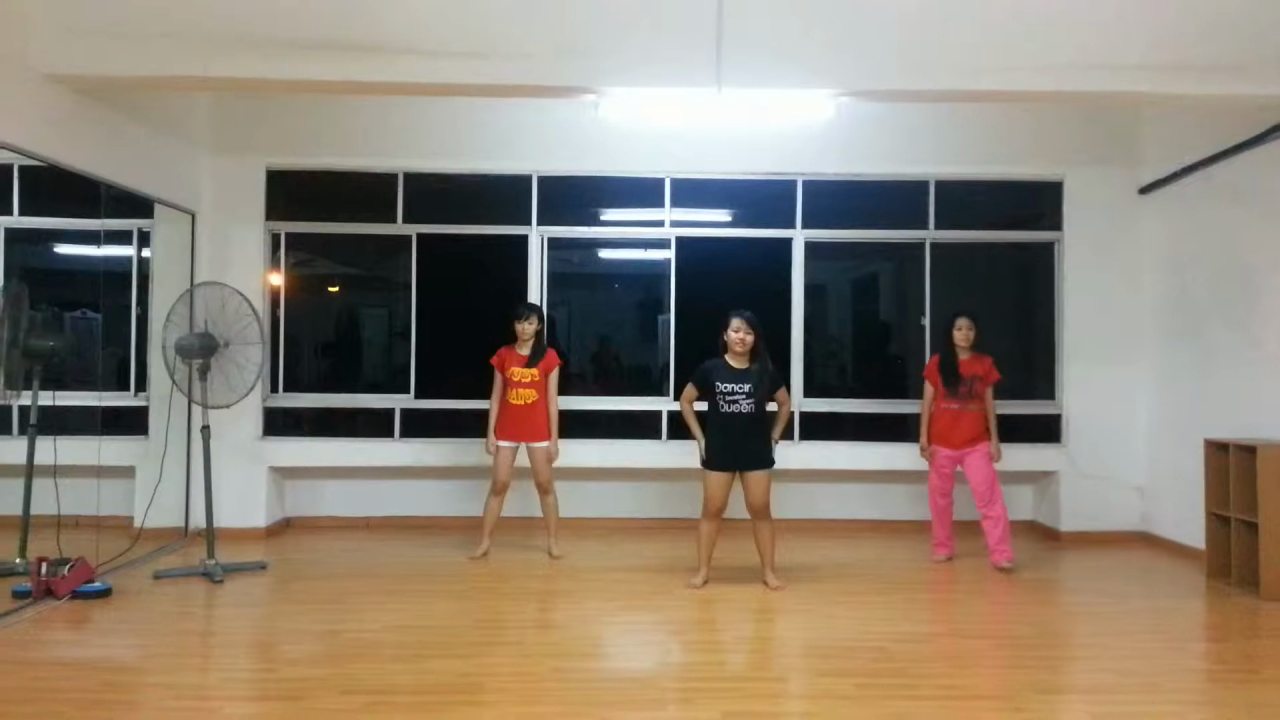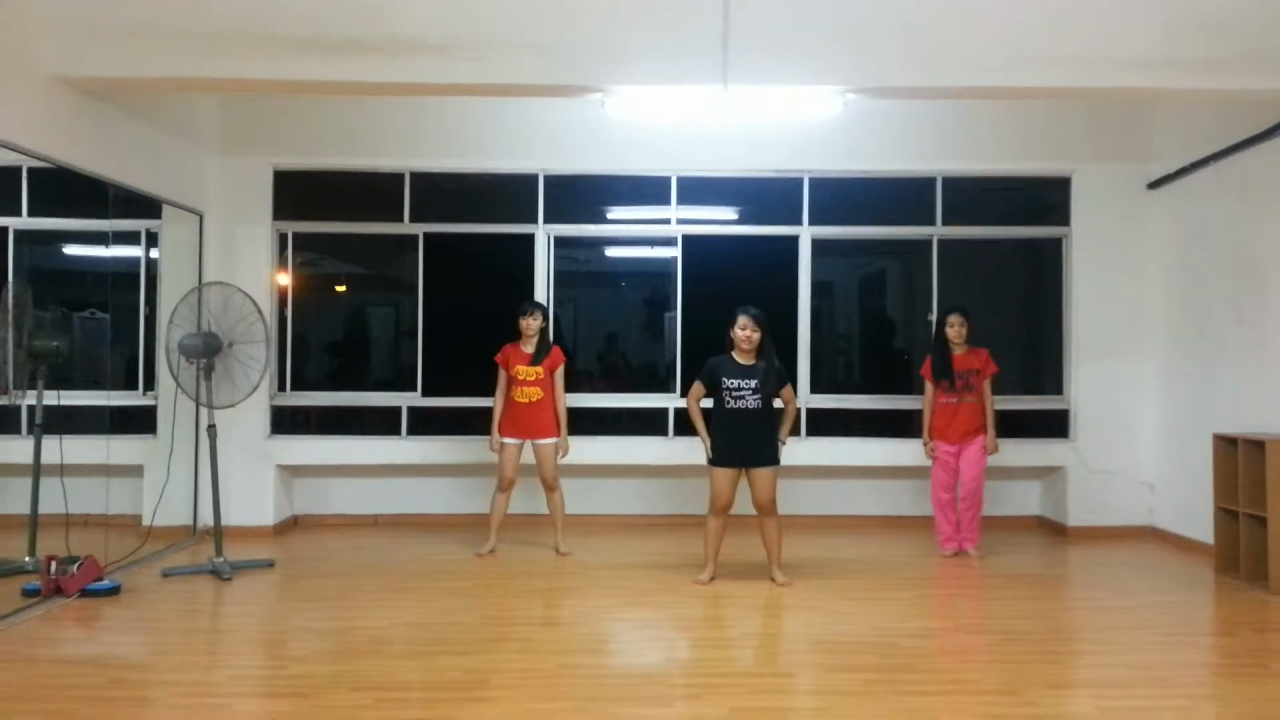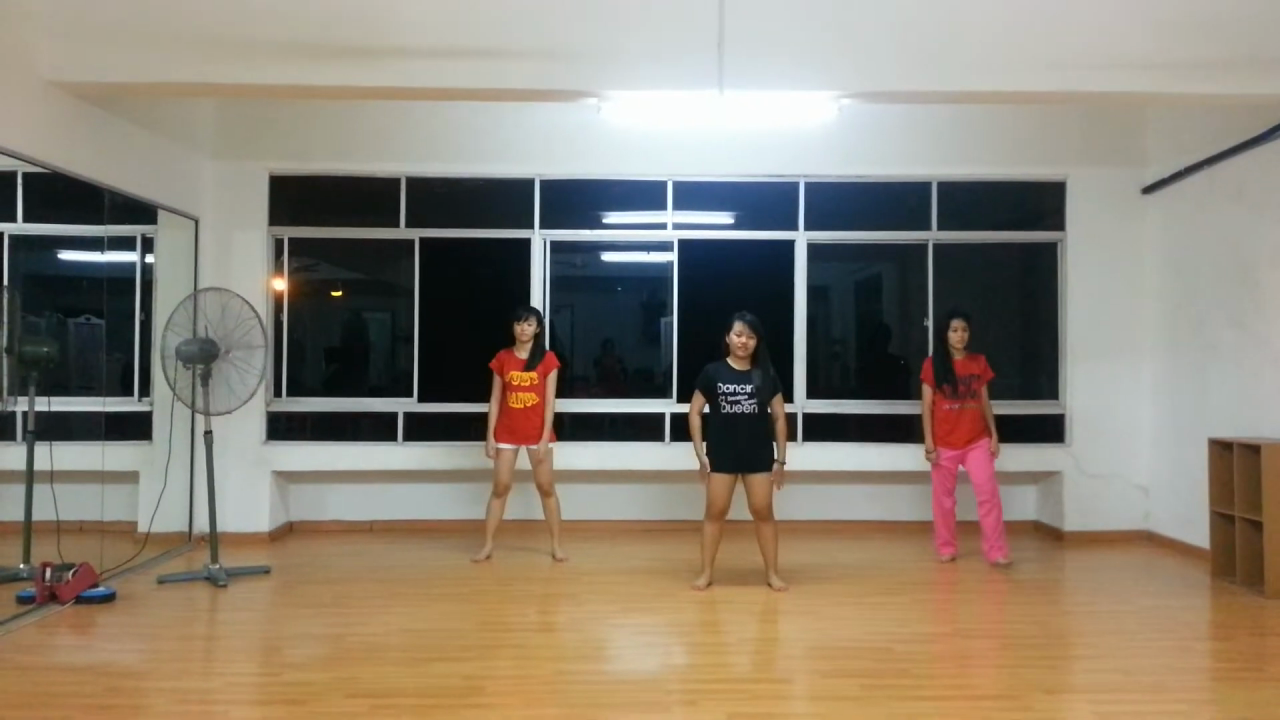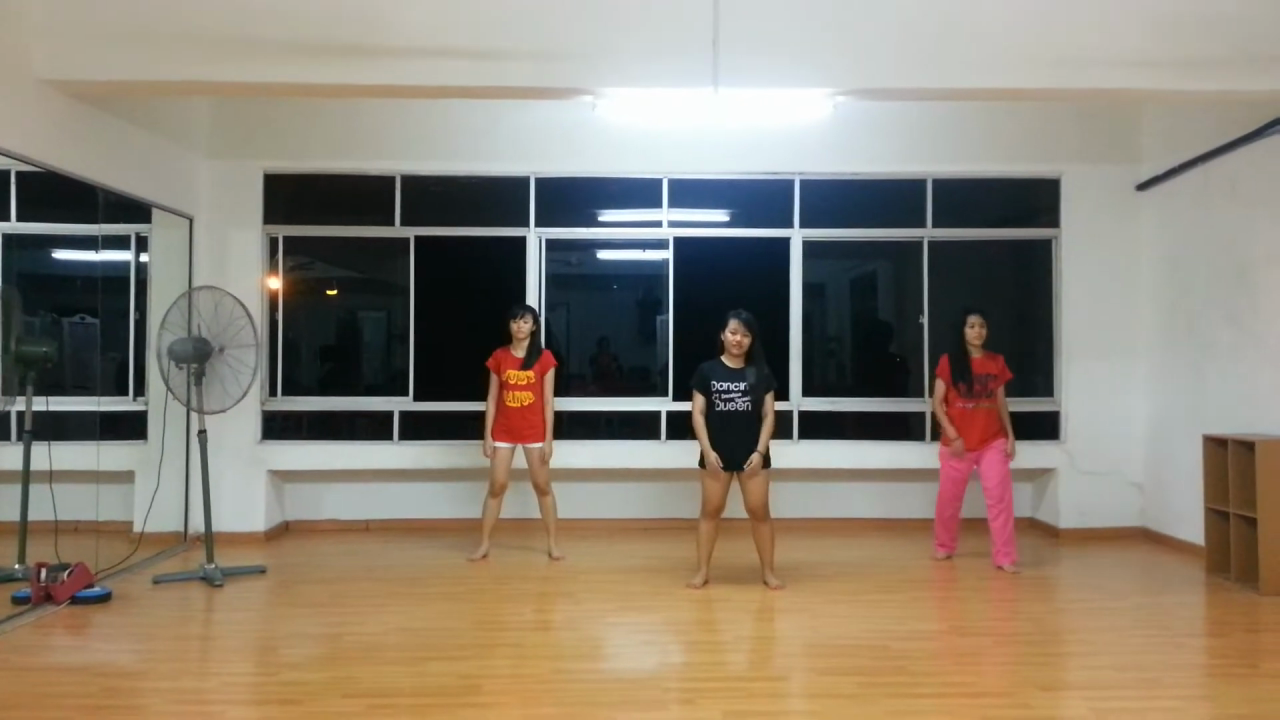
dt=0.4s
person 1, frame 1
left shoulder: (765, 371)
right shoulder: (710, 369)
left elbow: (785, 404)
right elbow: (685, 401)
left wrist: (773, 437)
right wrist: (700, 438)
left hip: (756, 452)
right hip: (718, 451)
left knee: (760, 510)
right knee: (712, 510)
left ankle: (768, 571)
right ankle: (702, 570)
person 1, frame 2
left shoulder: (771, 368)
right shoulder: (716, 366)
left elbow: (790, 403)
right elbow: (692, 399)
left wrist: (780, 439)
right wrist: (705, 438)
left hip: (762, 449)
right hip: (725, 448)
left knee: (767, 507)
right knee: (719, 506)
left ankle: (775, 568)
right ankle: (709, 567)
person 1, frame 3
left shoulder: (766, 375)
right shoulder: (712, 372)
left elbow: (779, 417)
right elbow: (695, 413)
left wrist: (780, 459)
right wrist: (700, 454)
left hip: (759, 455)
right hip: (721, 455)
left knee: (763, 512)
right knee: (715, 512)
left ankle: (772, 573)
right ankle: (706, 572)
person 1, frame 4
left shoulder: (761, 372)
right shoulder: (707, 371)
left elbow: (768, 415)
right elbow: (698, 413)
left wrist: (760, 452)
right wrist: (707, 450)
left hip: (751, 453)
right hip: (717, 453)
left knee: (759, 511)
right knee: (710, 511)
left ankle: (768, 571)
right ankle: (702, 570)
person 2, frame 1
left shoulder: (985, 364)
right shoulder: (937, 363)
left elbow: (989, 403)
right elbow: (927, 403)
left wrist: (994, 439)
right wrist: (924, 440)
left hip: (976, 443)
right hip: (942, 442)
left knee: (989, 496)
right knee: (940, 496)
left ankle: (1001, 554)
right ankle: (942, 547)
person 2, frame 2
left shoulder: (981, 357)
right shoulder: (934, 360)
left elbow: (987, 397)
right elbow: (929, 400)
left wrist: (991, 432)
right wrist: (926, 436)
left hip: (974, 436)
right hip: (943, 437)
left knee: (971, 488)
right knee: (943, 491)
left ankle: (969, 540)
right ankle: (949, 542)
person 2, frame 3
left shoulder: (979, 363)
right shoulder: (933, 364)
left elbow: (984, 401)
right elbow: (927, 406)
left wrist: (994, 435)
right wrist: (929, 443)
left hip: (977, 441)
right hip: (944, 443)
left knee: (988, 492)
right knee: (943, 497)
left ankle: (996, 550)
right ankle: (946, 548)
person 2, frame 4
left shoulder: (997, 362)
right shoulder: (948, 361)
left elbow: (1001, 402)
right elbow: (937, 402)
left wrist: (1010, 436)
right wrist: (951, 434)
left hip: (992, 442)
right hip: (957, 442)
left knee: (999, 497)
right knee: (949, 499)
left ankle: (1005, 556)
right ankle: (944, 545)
person 3, frame 1
left shoulder: (549, 357)
right shoulder: (503, 355)
left elbow: (552, 399)
right elbow: (496, 396)
left wrist: (554, 437)
right wrist: (490, 432)
left hip: (538, 431)
right hip: (507, 430)
left knee: (545, 485)
right knee: (499, 485)
left ankle: (552, 541)
right ankle: (485, 541)
person 3, frame 2
left shoulder: (553, 354)
right shoulder: (508, 352)
left elbow: (559, 395)
right elbow: (500, 393)
left wrist: (563, 434)
right wrist: (494, 429)
left hip: (544, 427)
right hip: (512, 427)
left knee: (551, 482)
right knee: (505, 481)
left ankle: (559, 538)
right ankle: (492, 538)
person 3, frame 3
left shoulder: (548, 359)
right shoulder: (502, 358)
left elbow: (550, 401)
right elbow: (495, 399)
left wrist: (545, 438)
right wrist: (490, 436)
left hip: (537, 432)
right hip: (507, 433)
left knee: (546, 487)
right knee: (500, 487)
left ankle: (556, 544)
right ankle: (488, 544)
person 3, frame 4
left shoulder: (544, 358)
right shoulder: (499, 357)
left elbow: (548, 401)
right elbow: (492, 398)
left wrist: (548, 438)
right wrist: (487, 435)
left hip: (534, 432)
right hip: (504, 432)
left knee: (543, 487)
right knee: (497, 486)
left ankle: (552, 543)
right ankle: (484, 543)
